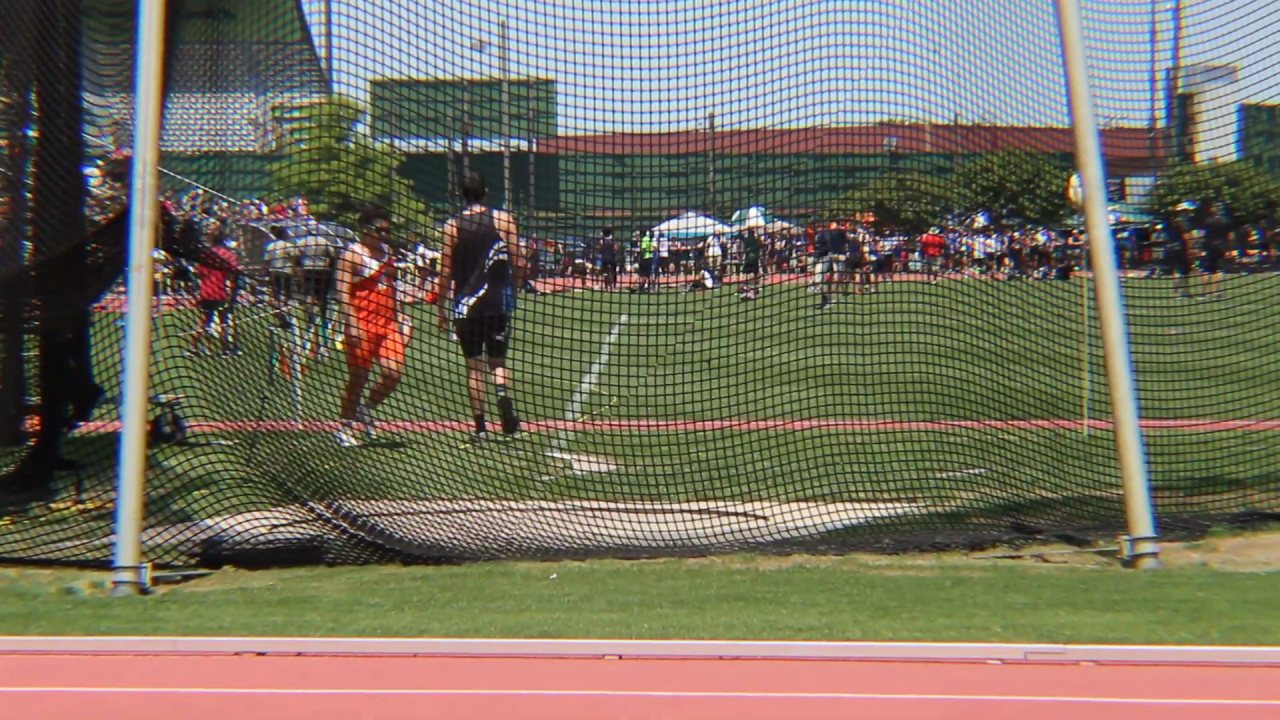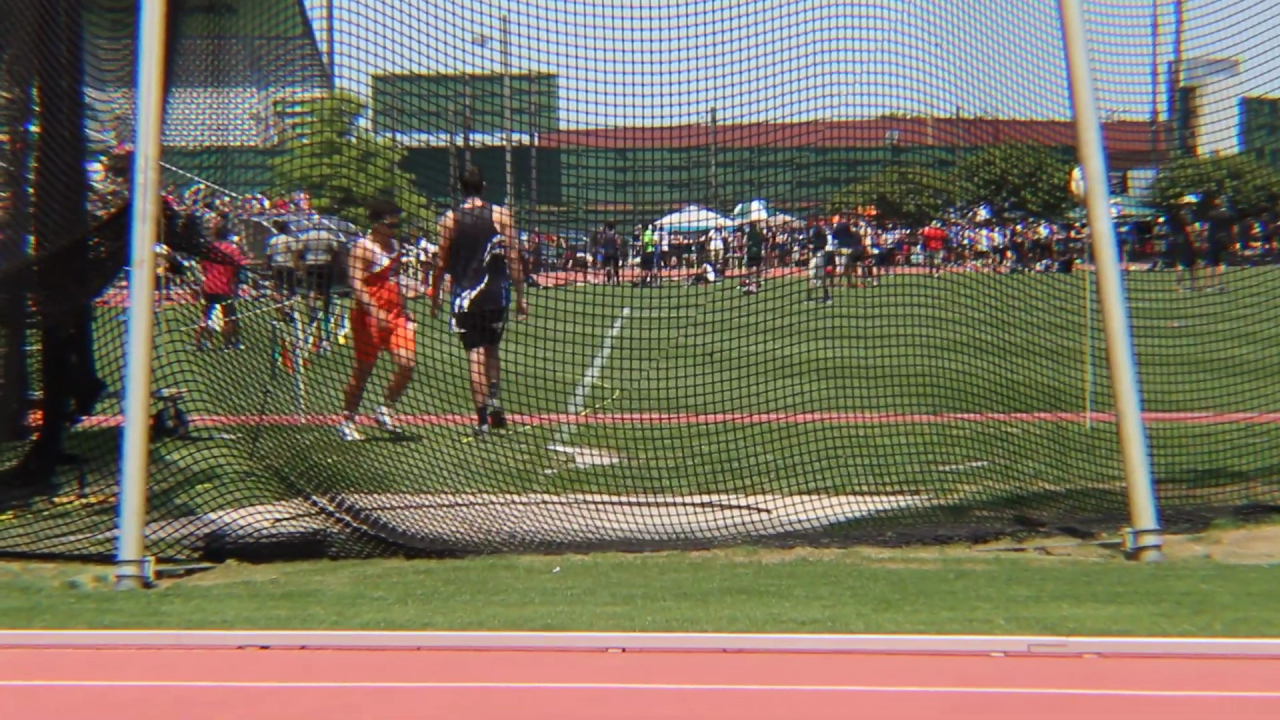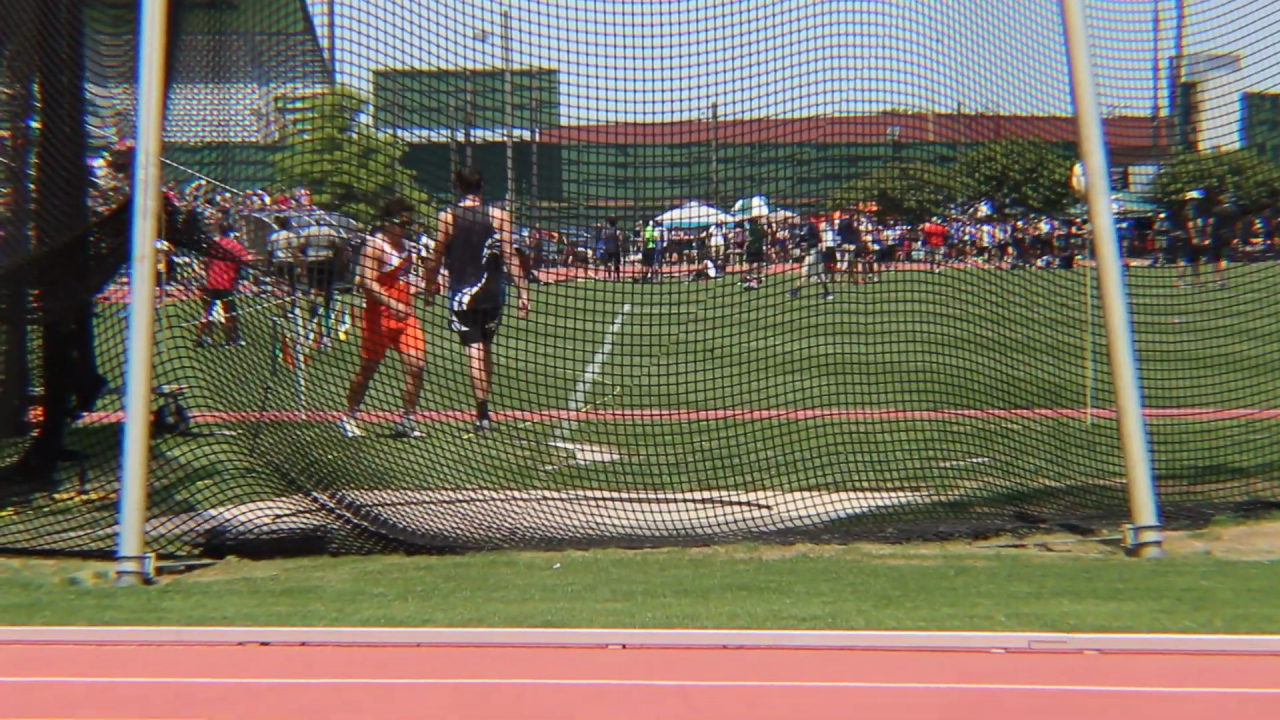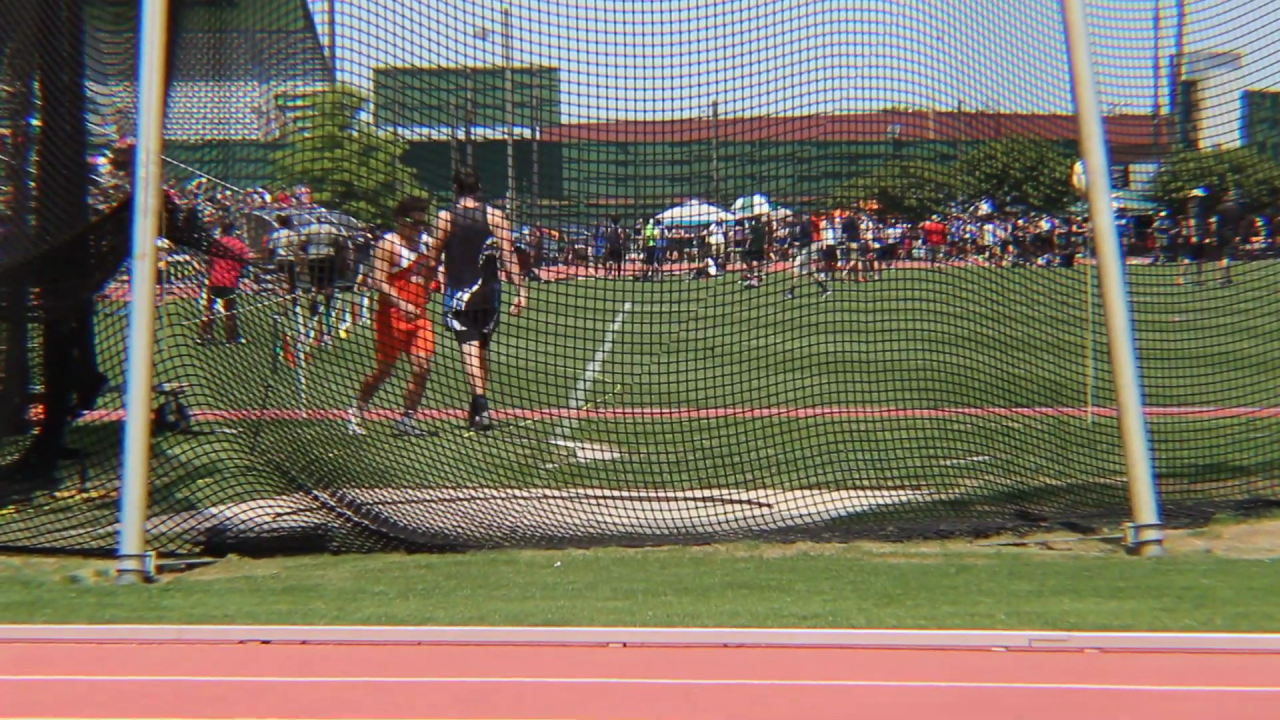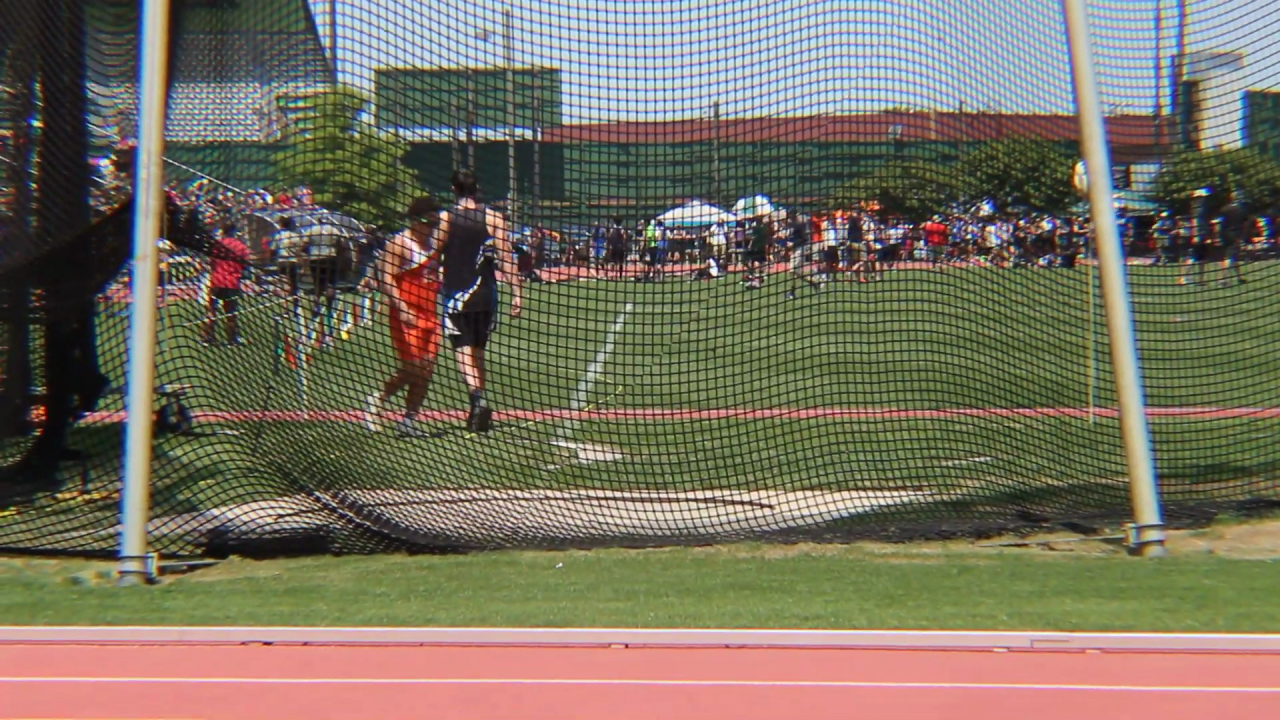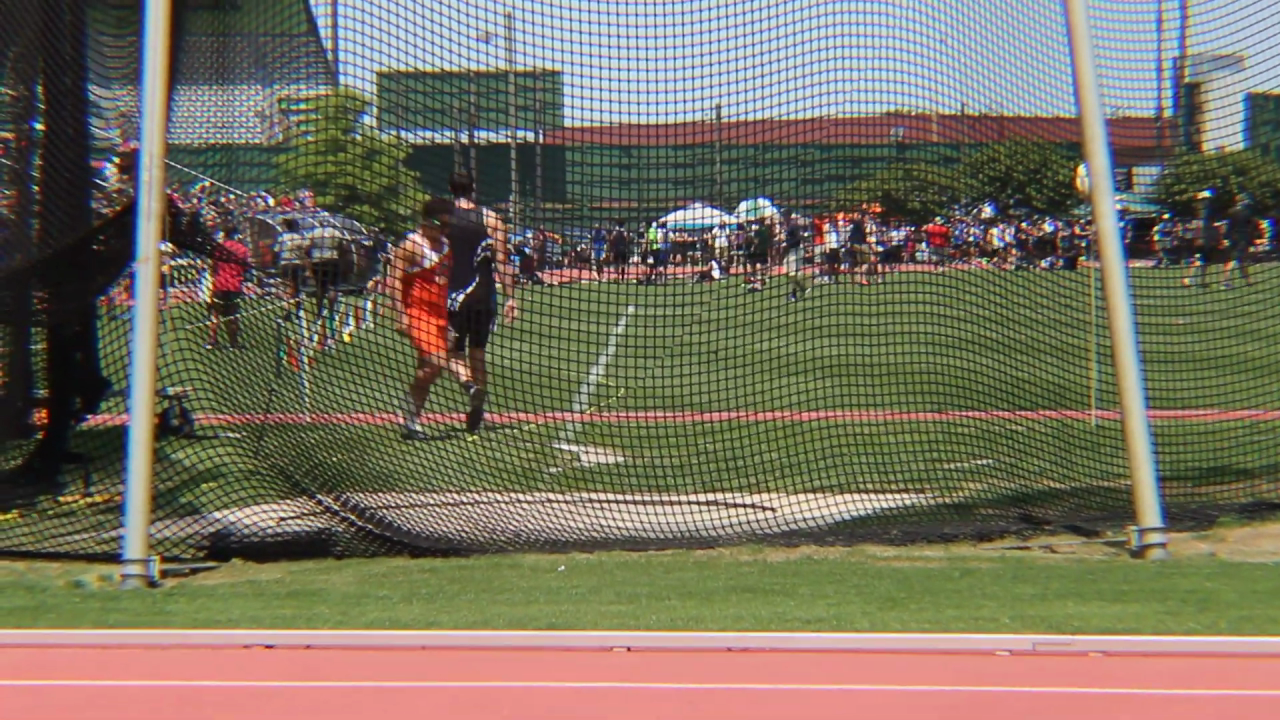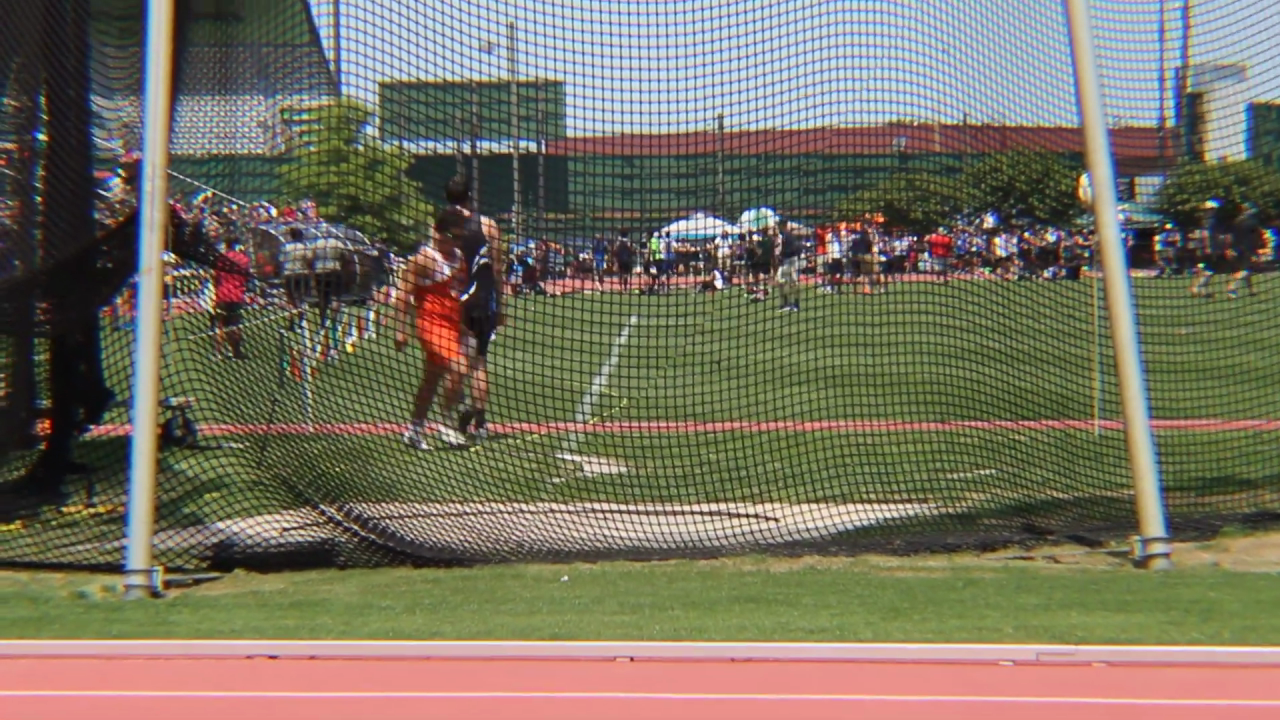
dt=0.1s
person 1, frame 1
left shoulder: (453, 226)
right shoulder: (503, 220)
left elbow: (447, 272)
right elbow: (518, 265)
left wrist: (442, 309)
right wrist: (512, 293)
left hip: (465, 306)
right hip: (498, 304)
left knee: (474, 365)
right knee: (497, 360)
left ankle: (480, 427)
right ankle: (503, 394)
person 1, frame 2
left shoulder: (450, 218)
right shoulder: (501, 214)
left elbow: (442, 263)
right elbow: (514, 258)
left wrist: (435, 297)
right wrist: (520, 296)
left hip: (465, 298)
right hip: (497, 296)
left knee: (475, 357)
right knee: (491, 350)
left ankle: (483, 421)
right ankle: (494, 396)
person 1, frame 3
left shoulder: (447, 217)
right shoulder: (498, 215)
left elbow: (435, 260)
right elbow: (510, 257)
left wrist: (429, 290)
right wrist: (522, 293)
left hip: (462, 296)
right hip: (493, 294)
left knee: (474, 353)
right knee: (485, 350)
left ankle: (483, 414)
right ankle: (482, 408)
person 1, frame 4
left shoulder: (445, 217)
right shoulder: (496, 216)
left elbow: (433, 259)
right elbow: (508, 257)
right wrist: (520, 291)
left hip: (459, 295)
right hip: (488, 295)
left knee: (470, 352)
right knee: (481, 351)
left ankle: (482, 408)
right ankle: (477, 409)
person 1, frame 5
left shoulder: (444, 218)
right shoulder: (494, 217)
left elbow: (435, 259)
right elbow: (504, 258)
right wrist: (517, 293)
left hip: (456, 298)
right hip: (486, 297)
left knee: (462, 354)
right knee: (477, 353)
left ankle: (479, 400)
right ankle: (476, 413)
person 1, frame 6
right shoulder: (491, 218)
right elbow: (501, 261)
right wrist: (510, 297)
left hip: (455, 298)
right hip: (484, 298)
left knee: (456, 354)
right knee: (478, 355)
left ankle: (473, 390)
right ankle: (476, 413)
person 1, frame 7
left shoulder: (440, 226)
right shoulder: (488, 225)
right elbow: (497, 268)
right wrist: (499, 305)
right hip: (483, 305)
right knee: (478, 363)
left ankle: (460, 404)
right ankle: (479, 423)
person 2, frame 1
left shoulder: (386, 250)
right shoulder: (351, 254)
right elbow: (342, 290)
left wrist: (401, 313)
right wrist: (352, 324)
left hip: (388, 322)
right hip: (362, 325)
left knee: (393, 372)
right knee: (358, 377)
left ankle: (367, 410)
right ankle: (345, 427)
person 2, frame 2
left shoulder: (394, 246)
right shoulder: (362, 249)
right elbow: (356, 284)
left wrist: (405, 311)
right wrist: (374, 310)
left hip: (396, 318)
right hip: (371, 319)
left knee: (407, 364)
right knee: (363, 372)
left ankle: (386, 409)
right ankle: (348, 421)
person 2, frame 3
left shoulder: (405, 244)
right shoulder: (374, 246)
right elbow: (366, 281)
right wrist: (392, 303)
left hip: (406, 316)
right hip: (380, 316)
left knee: (417, 366)
right knee: (368, 368)
left ankle: (405, 419)
right ankle: (349, 416)
person 2, frame 4
left shoulder: (419, 243)
right shoulder: (387, 245)
right elbow: (378, 282)
right wrist: (401, 304)
left hip: (419, 317)
right hip: (392, 317)
left knee: (422, 368)
right knee: (384, 370)
left ankle: (407, 418)
right ankle: (358, 410)
person 2, frame 5
left shoulder: (431, 243)
right shoulder: (398, 245)
right elbow: (386, 279)
left wrist: (433, 311)
right wrist: (405, 309)
left hip: (429, 317)
right hip: (404, 316)
left knee: (426, 371)
right knee: (410, 370)
left ankle: (409, 419)
right ankle: (378, 400)
person 2, frame 6
left shoulder: (444, 244)
right shoulder: (411, 245)
right elbow: (394, 280)
left wrist: (452, 310)
right wrist: (400, 315)
left hip: (440, 315)
right hip: (418, 314)
left knee: (430, 366)
right knee: (434, 364)
left ankle: (413, 418)
right ankle: (411, 407)
person 2, frame 7
left shoulder: (457, 256)
right shoulder: (424, 258)
right elbow: (404, 294)
left wrist: (463, 321)
right wrist: (401, 329)
left hip: (452, 327)
right hip: (432, 326)
left knee: (431, 380)
right knee: (458, 371)
left ankle: (414, 430)
right ankle: (446, 425)
